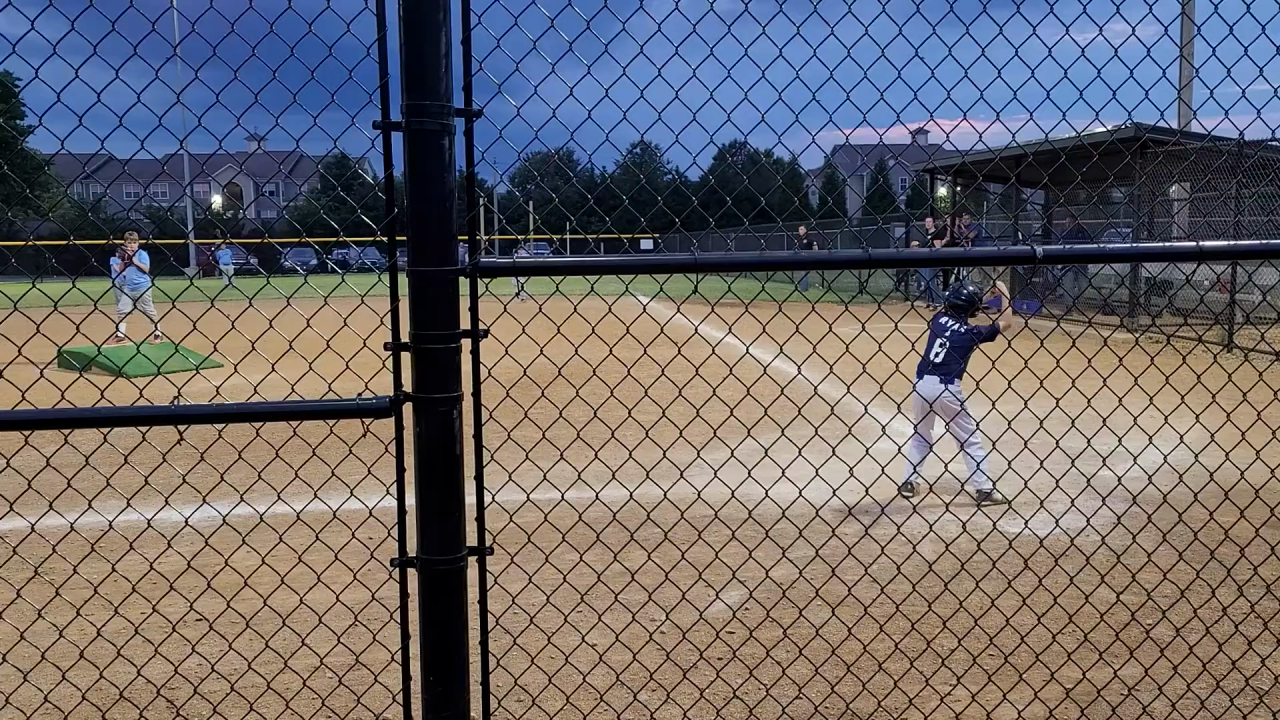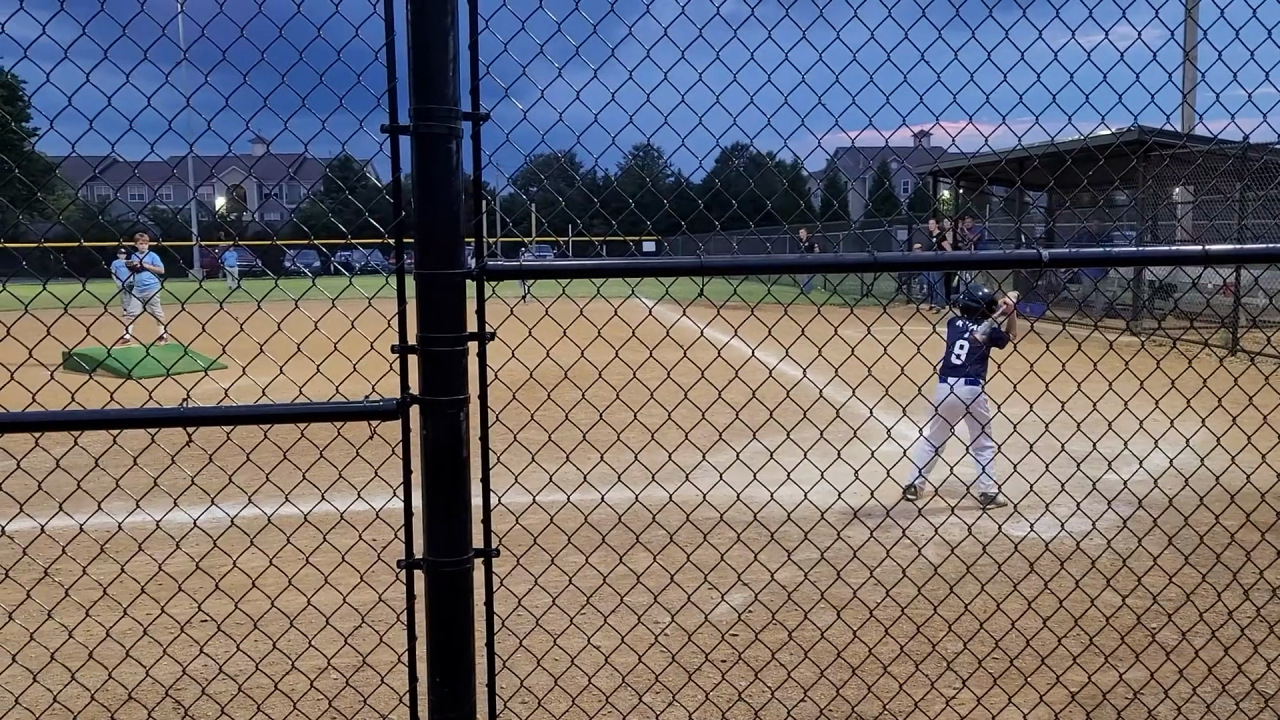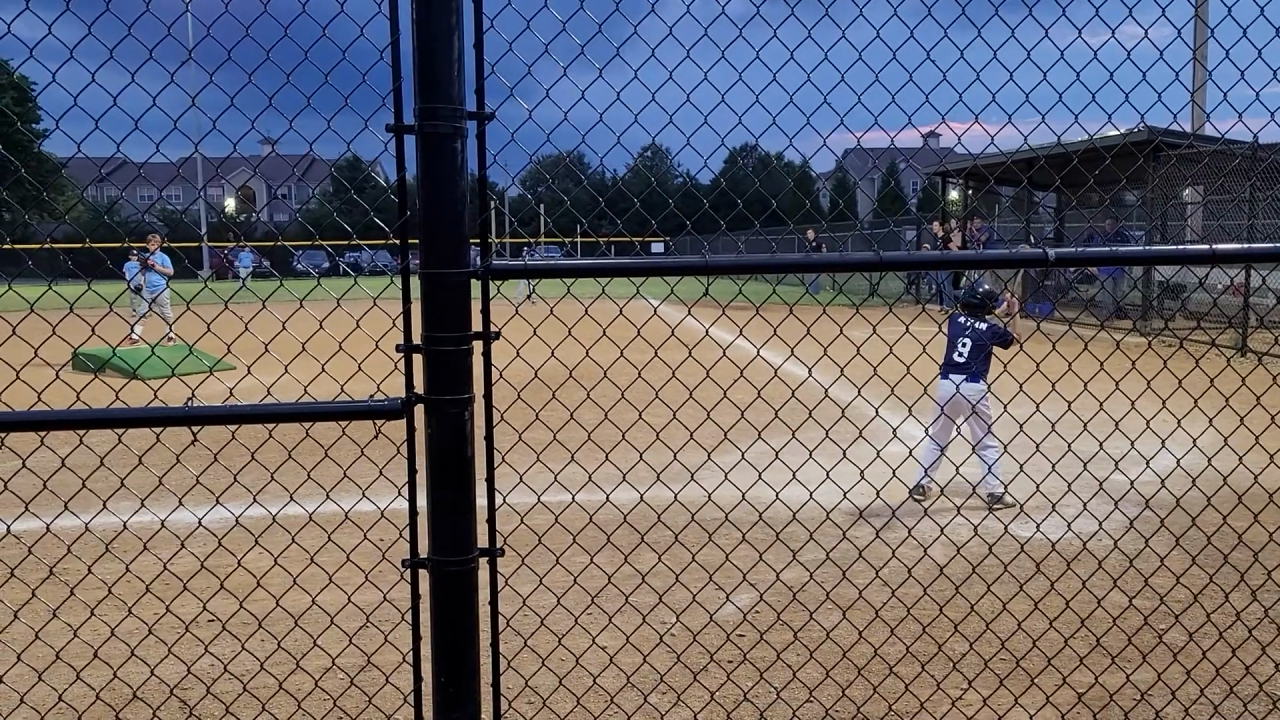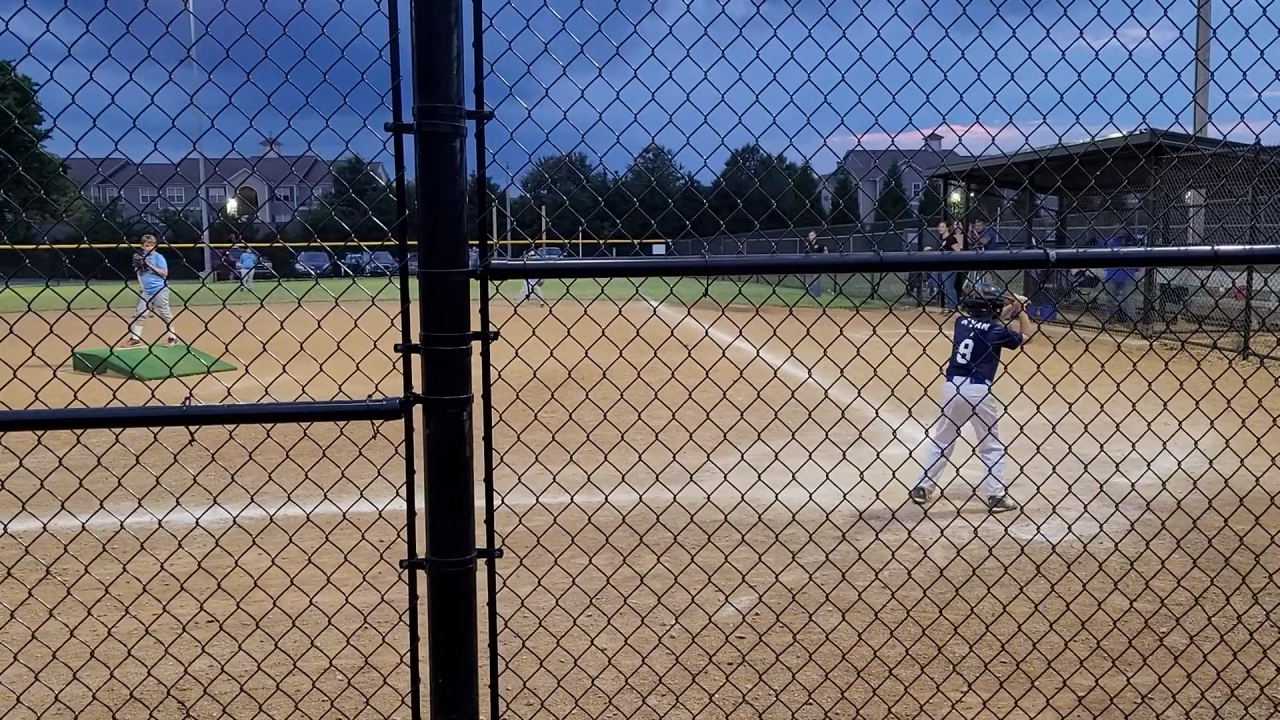
dt=0.7s
person 1, frame 1
left shoulder: (938, 318)
right shoulder: (972, 332)
left elbow: (955, 311)
right elbow: (1006, 324)
left wrist: (982, 296)
right wrist: (1005, 295)
left hip: (922, 384)
right hip: (947, 388)
left knee: (920, 436)
right knee: (970, 440)
left ankle: (908, 483)
right ankle: (984, 490)
person 1, frame 2
left shoulder: (953, 323)
right shoulder: (988, 332)
right elbow: (1011, 336)
left wrist: (1000, 304)
right wrist: (1011, 310)
left hip: (945, 386)
right hip: (972, 389)
left knee: (932, 438)
right knee: (984, 444)
left ankle: (913, 485)
right ankle: (988, 493)
person 1, frame 3
left shoulder: (955, 319)
right shoulder: (991, 329)
right elbow: (1016, 338)
left wrist: (1003, 309)
right wrist: (1014, 311)
left hip: (947, 384)
right hip: (973, 387)
left knee: (936, 438)
right knee: (987, 443)
left ankle: (922, 485)
right ankle: (994, 493)
person 1, frame 4
left shoulder: (961, 321)
right shoulder: (996, 330)
right elbow: (1027, 337)
left wrist: (1010, 309)
right wrist: (1021, 311)
left hip: (952, 385)
right hip: (978, 389)
left knee: (940, 441)
right knee: (991, 445)
left ankle: (923, 488)
right ankle: (996, 496)
